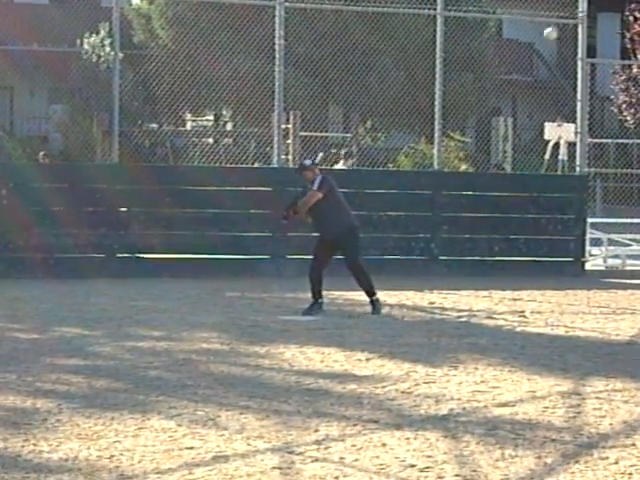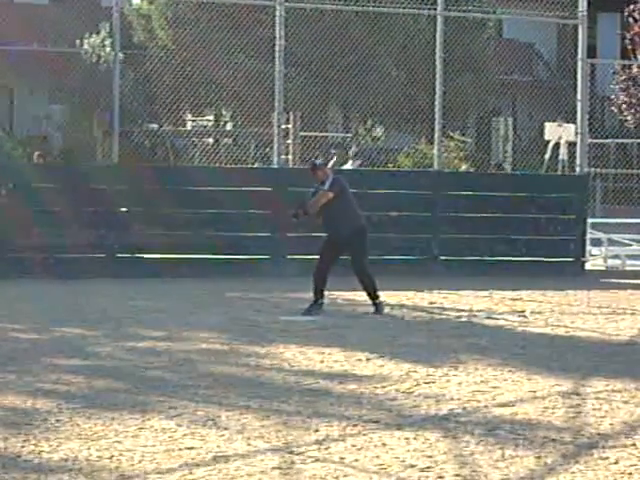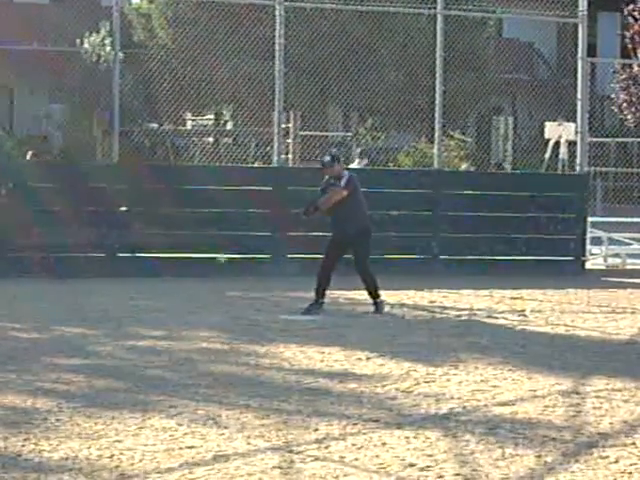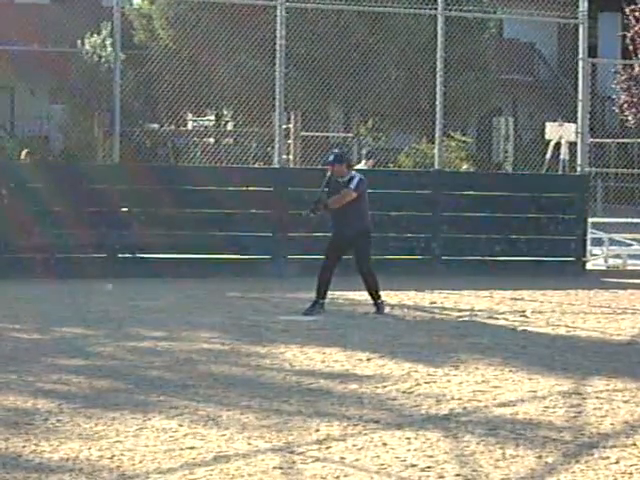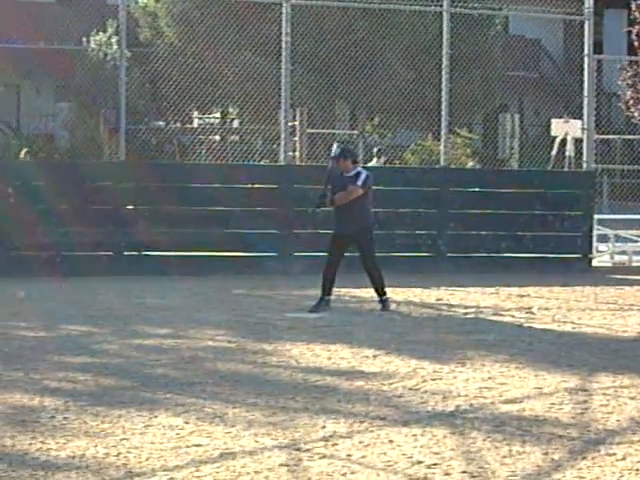
dt=0.2s
person 1, frame 1
left shoulder: (324, 181)
right shoulder: (307, 192)
left elbow: (310, 200)
right elbow: (307, 215)
left wrist: (294, 211)
right wrist: (295, 211)
left hip: (347, 231)
right hip: (327, 235)
left knee: (354, 265)
right knee: (315, 267)
left ankle: (374, 299)
right ankle: (317, 302)
person 1, frame 2
left shoulder: (336, 181)
right shoulder: (317, 191)
left elbow: (322, 199)
right elbow: (315, 211)
left wrist: (303, 211)
right wrist: (304, 211)
left hip: (355, 232)
right hip: (335, 235)
left knee: (360, 268)
right knee: (321, 267)
left ankle: (376, 301)
right ankle: (318, 302)
person 1, frame 3
left shoulder: (349, 178)
right shoulder: (326, 185)
left elbow: (335, 197)
right elbow: (326, 206)
left wrist: (315, 207)
right wrist: (316, 207)
left hip: (360, 231)
right hip: (340, 233)
left knee: (362, 267)
right knee: (326, 266)
left ankle: (377, 300)
right ankle: (318, 301)
person 1, frame 4
left shoulder: (358, 180)
right shoulder: (332, 182)
left elbow: (343, 199)
right elbow: (328, 203)
left wrist: (324, 205)
right wrist: (321, 205)
left hip: (360, 232)
right hip: (340, 233)
left knee: (364, 267)
right knee: (327, 266)
left ankle: (378, 301)
right ankle: (319, 302)
person 1, frame 5
left shoulder: (364, 176)
right shoulder: (336, 177)
left elbow: (350, 195)
right elbow: (331, 198)
left wrist: (332, 200)
right wrist: (328, 199)
left hip: (362, 228)
right hip: (341, 229)
left knee: (370, 263)
right knee: (331, 262)
left ankle: (383, 298)
right ankle: (325, 299)
